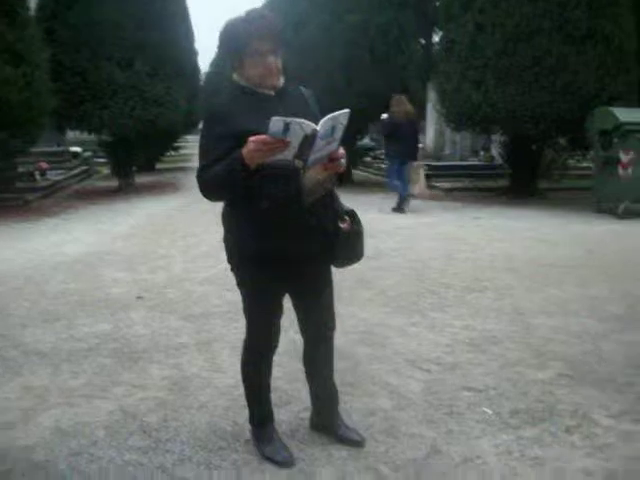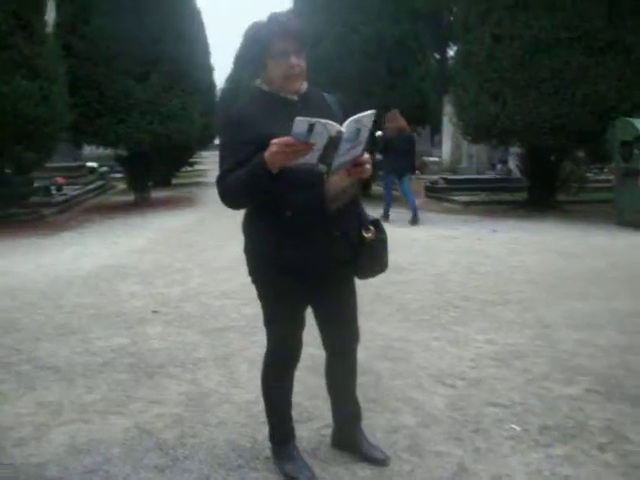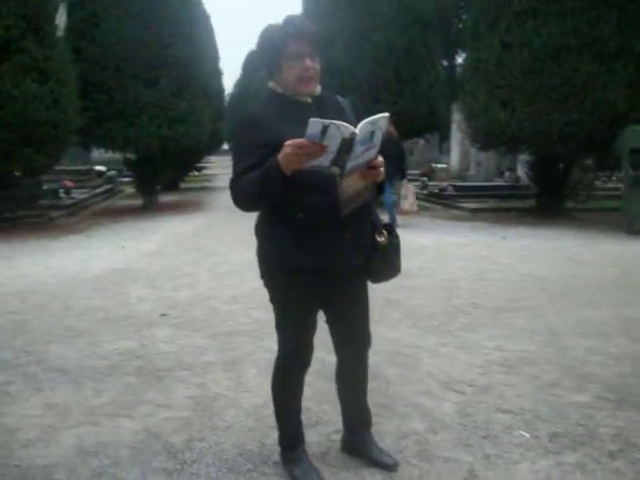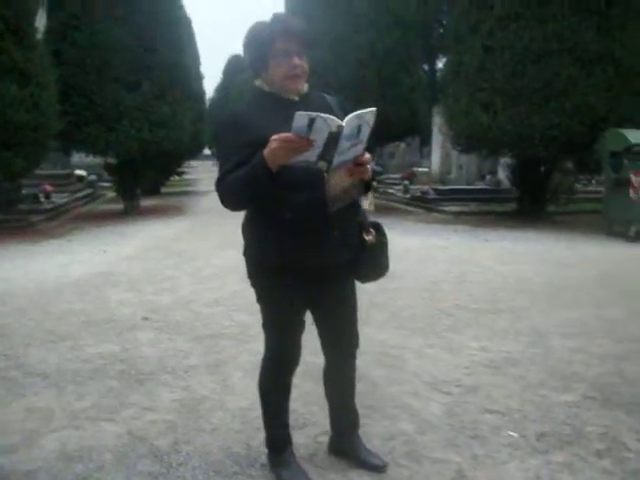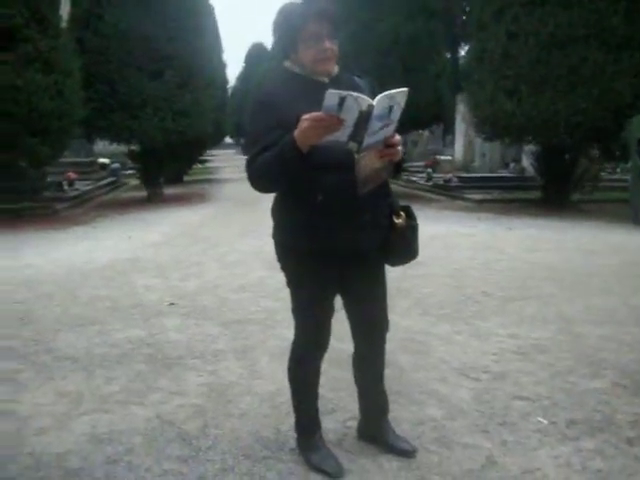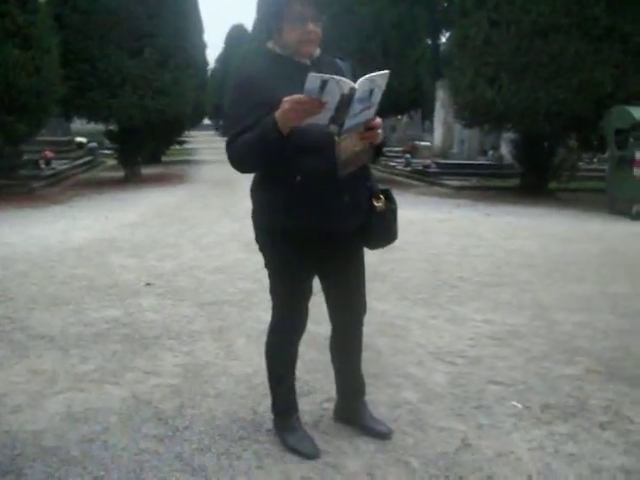
dt=0.5s
person 1, frame 1
left shoulder: (301, 97)
right shoulder: (224, 109)
left elbow: (322, 154)
right elbow: (210, 185)
left wrist: (336, 161)
right wrist: (245, 159)
left hip: (310, 240)
right hip: (259, 249)
left knee: (320, 330)
right knee: (262, 337)
left ankle: (326, 413)
right ankle: (262, 427)
person 1, frame 2
left shoulder: (325, 104)
right shoulder: (244, 116)
left elbow: (345, 164)
right elbow: (230, 192)
left wrist: (360, 168)
right wrist: (267, 164)
left hip: (334, 250)
right hip: (280, 259)
left knee: (344, 343)
right knee: (283, 351)
left ankle: (348, 429)
person 1, frame 3
left shoulder: (339, 107)
right shoulder: (258, 119)
left elbow: (361, 169)
right elbow: (244, 195)
left wrist: (374, 171)
right wrist: (282, 166)
left hip: (347, 254)
right hip: (293, 262)
left knee: (355, 348)
right knee: (295, 354)
left ankle: (357, 434)
person 1, frame 4
left shoulder: (326, 105)
right shoulder: (244, 116)
left elbow: (348, 168)
right elbow: (231, 194)
left wrist: (362, 170)
right wrist: (268, 161)
left hip: (334, 254)
right hip: (279, 261)
left knee: (343, 348)
right knee: (282, 354)
left ankle: (345, 436)
person 1, frame 5
left shoulder: (355, 88)
right shoulder: (273, 96)
left elbow: (379, 150)
right elbow: (260, 176)
left wrist: (392, 152)
right wrist: (298, 142)
left hip: (364, 237)
right hip: (309, 244)
left knee: (372, 332)
right knee: (311, 338)
left ankle: (374, 421)
right ankle: (309, 435)
person 1, frame 6
left shoulder: (335, 69)
right shoulder: (253, 74)
left elbow: (356, 134)
right elbow: (240, 155)
left wrist: (373, 135)
right wrist: (279, 123)
left hip: (343, 219)
right hip: (288, 226)
left knee: (350, 315)
right knee: (289, 320)
left ankle: (351, 403)
right ankle: (285, 417)
